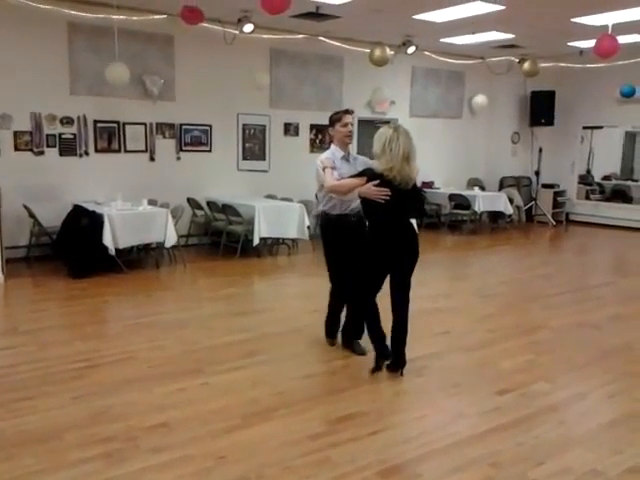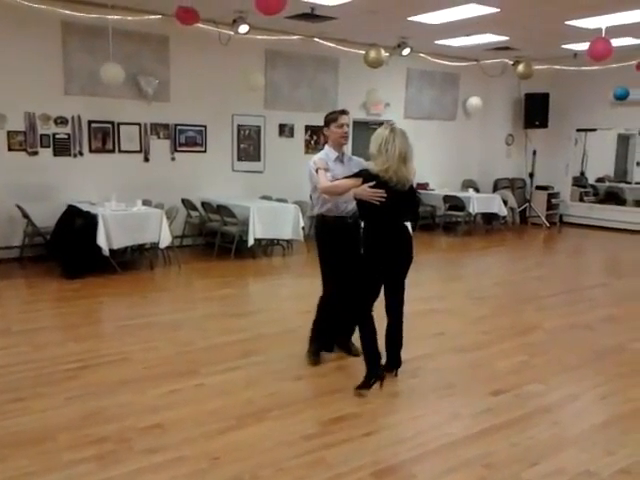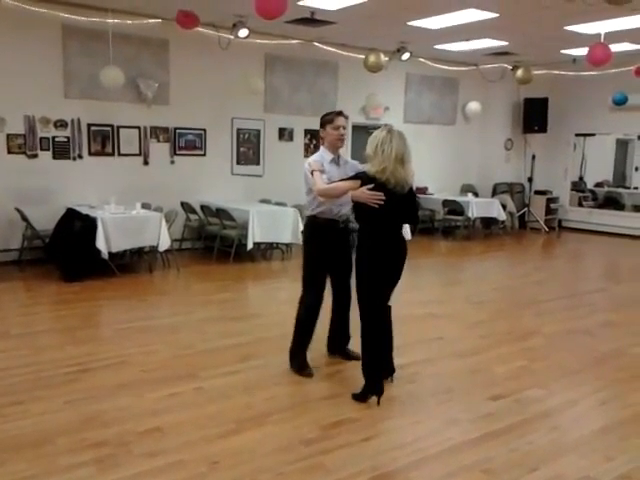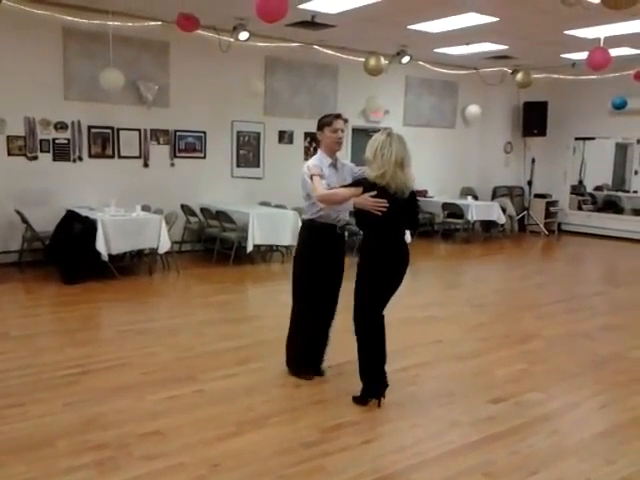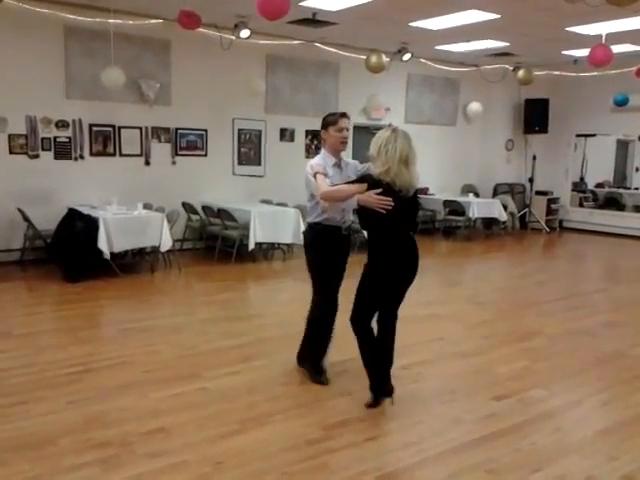
dt=0.2s
person 1, frame 1
left shoulder: (373, 175)
right shoulder: (409, 177)
left elbow: (331, 187)
right elbow: (417, 211)
left wrist: (327, 167)
left hip: (381, 244)
right hip: (407, 243)
left knee: (366, 296)
right knee: (401, 299)
left ankle: (381, 350)
right ankle: (398, 358)
person 1, frame 2
left shoulder: (369, 176)
right shoulder: (406, 179)
left elbow: (326, 188)
right elbow: (412, 213)
left wrist: (321, 168)
left hip: (377, 247)
right hip: (402, 246)
left knee: (363, 307)
right knee: (395, 302)
left ankle: (373, 368)
right ankle: (393, 360)
person 1, frame 3
left shoulder: (367, 178)
right shoulder: (405, 182)
left elbow: (322, 190)
right elbow: (412, 218)
left wrist: (316, 170)
left hip: (372, 252)
right hip: (396, 250)
left knee: (369, 314)
right knee: (382, 307)
left ankle: (373, 383)
right ankle: (386, 366)
person 1, frame 4
left shoulder: (368, 184)
right shoulder: (405, 187)
left elbow: (323, 196)
right elbow: (412, 223)
left wrist: (316, 175)
left hip: (375, 258)
right hip: (399, 257)
left knee: (364, 319)
right knee: (375, 314)
left ankle: (372, 387)
right ankle: (378, 379)
person 1, frame 5
left shoulder: (373, 181)
right shoulder: (409, 184)
left elbow: (326, 194)
left wrist: (319, 173)
left hip: (384, 259)
right hip: (408, 257)
left knee: (360, 318)
right knee: (388, 316)
left ankle: (379, 385)
right ankle: (383, 380)
person 2, frame 1
left shoulder: (360, 161)
right shoulder: (325, 160)
right elbow: (334, 189)
right wrist: (361, 191)
left hip: (357, 223)
right hip: (334, 225)
left knee: (360, 281)
right knee: (341, 283)
left ankle: (351, 336)
right ankle: (332, 329)
person 2, frame 2
left shoulder: (356, 162)
right shoulder: (319, 161)
right elbow: (328, 191)
right wrist: (356, 193)
left hip: (351, 225)
right hip: (329, 227)
left knee: (353, 285)
right knee: (334, 288)
left ankle: (343, 337)
right ankle: (318, 343)
person 2, frame 3
left shoulder: (351, 165)
right shoulder: (314, 163)
right elbow: (324, 194)
right wrist: (354, 195)
left hip: (342, 230)
right hip: (319, 230)
left knee: (343, 291)
right knee: (312, 294)
left ankle: (338, 344)
right ankle: (297, 356)
person 2, frame 4
left shoulder: (348, 168)
right shoulder: (313, 167)
right elbow: (324, 200)
right wrist: (356, 202)
left hip: (337, 236)
right hip: (315, 235)
left knee: (328, 301)
right knee: (306, 301)
left ankle: (313, 358)
right ankle: (297, 361)
person 2, frame 5
left shoulder: (352, 167)
right shoulder: (315, 166)
right elbow: (327, 199)
right wrist: (361, 199)
left hip: (342, 236)
right hip: (321, 237)
left knee: (327, 300)
right knee: (326, 301)
left ankle: (308, 355)
right ankle: (314, 360)
